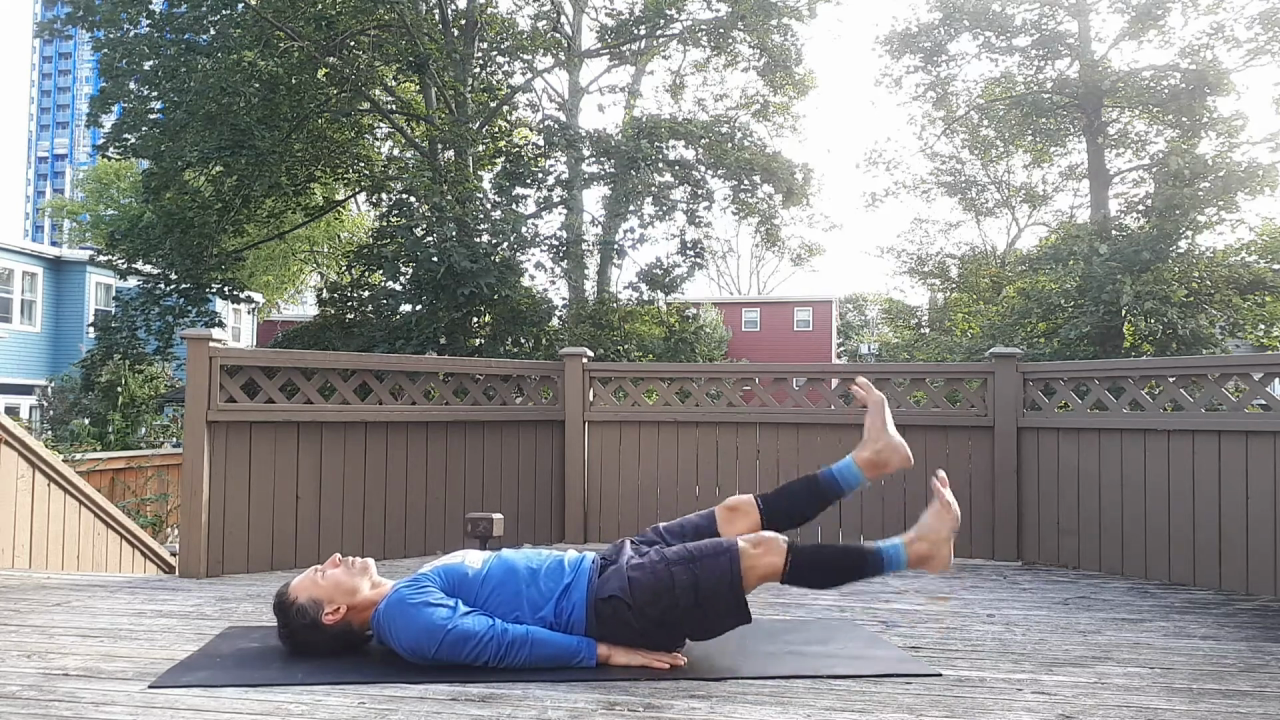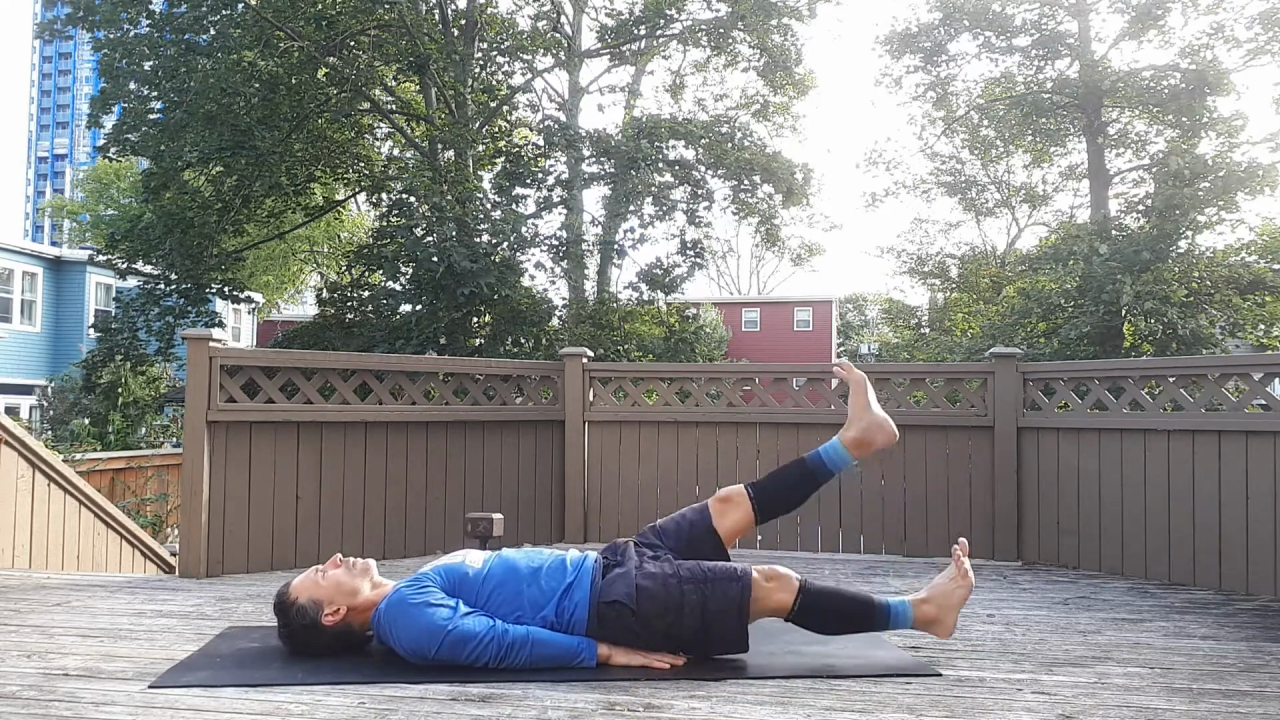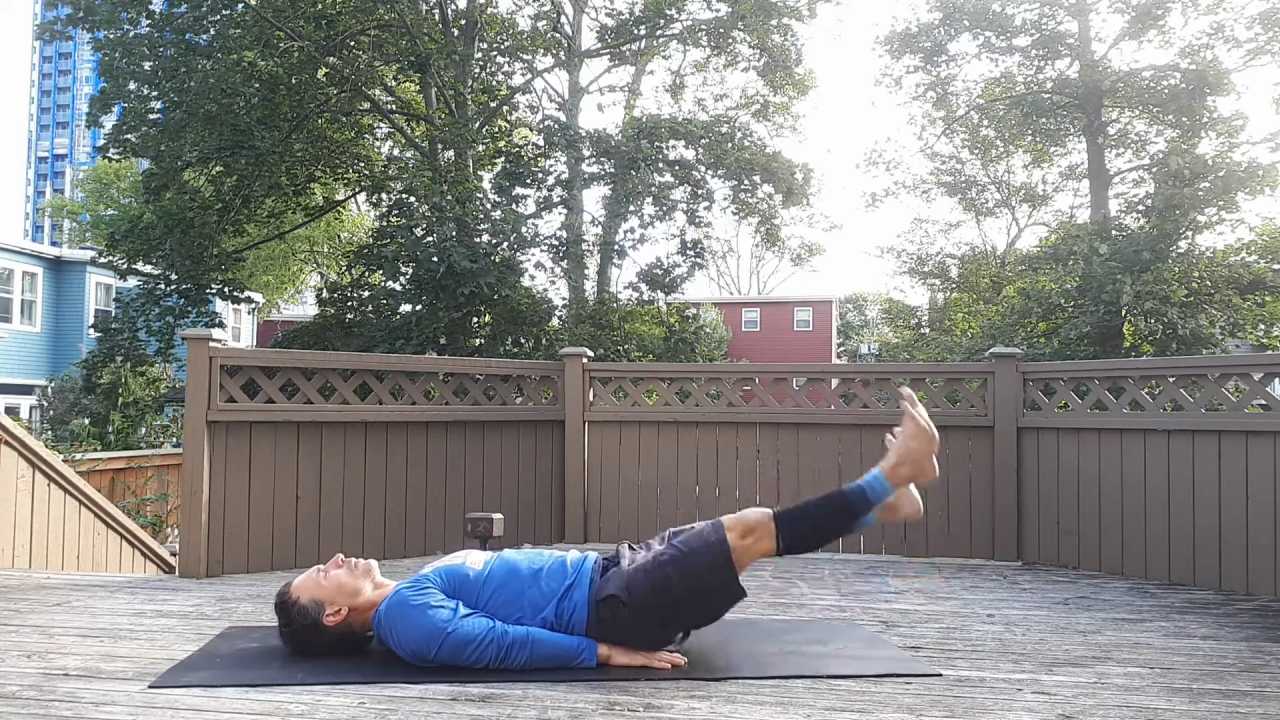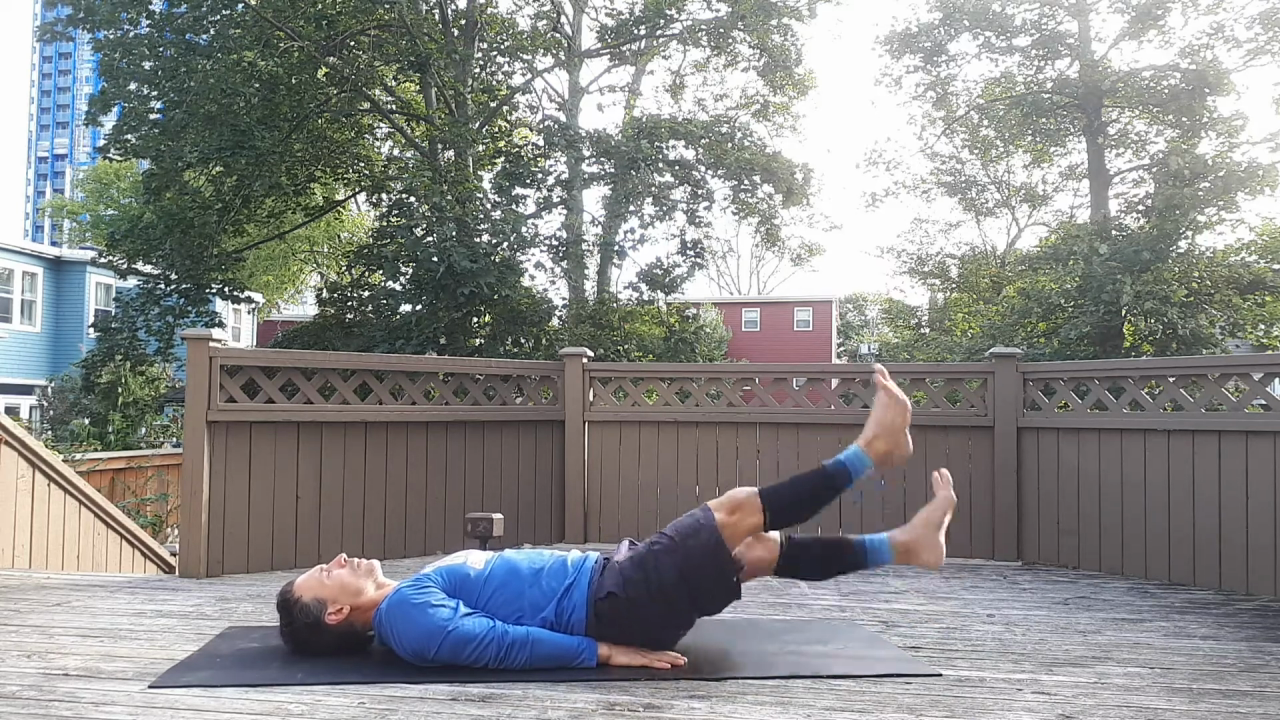
dt=0.7s
person 1, frame 1
left shoulder: (415, 590)
right shoulder: (405, 618)
right elbow: (501, 641)
right wrist: (607, 650)
left hip: (604, 572)
right hip: (610, 603)
left knee: (744, 515)
right knee: (766, 549)
left ankle: (868, 461)
right ankle: (912, 553)
person 1, frame 2
left shoulder: (413, 590)
right shoulder: (405, 617)
right elbow: (500, 642)
right wrist: (610, 651)
left hip: (606, 568)
right hip: (612, 605)
left knee: (733, 504)
right knee: (773, 584)
left ankle: (854, 440)
right ankle: (917, 612)
person 1, frame 3
left shoulder: (410, 593)
right shoulder: (402, 620)
right elbow: (499, 644)
right wrist: (607, 652)
left hip: (603, 576)
right hip: (608, 606)
left knee: (746, 523)
right knee: (751, 530)
left ankle: (876, 496)
right ankle: (890, 476)
person 1, frame 4
left shoulder: (413, 592)
right shoulder: (405, 618)
right elbow: (501, 643)
right wrist: (610, 651)
left hip: (604, 577)
right hip: (609, 604)
left knee: (762, 545)
right knee: (737, 508)
left ankle: (900, 544)
right ankle: (868, 452)
